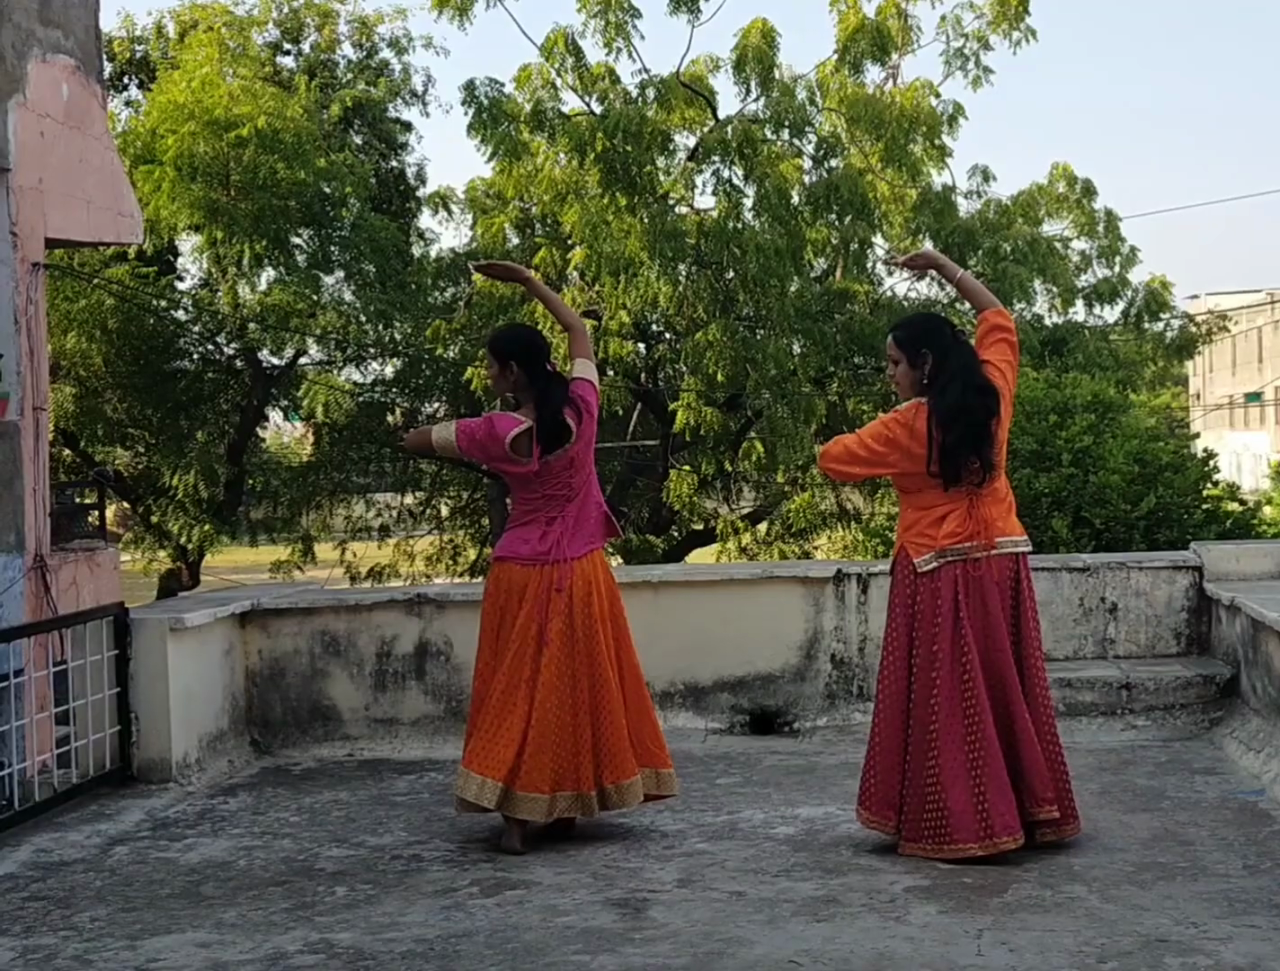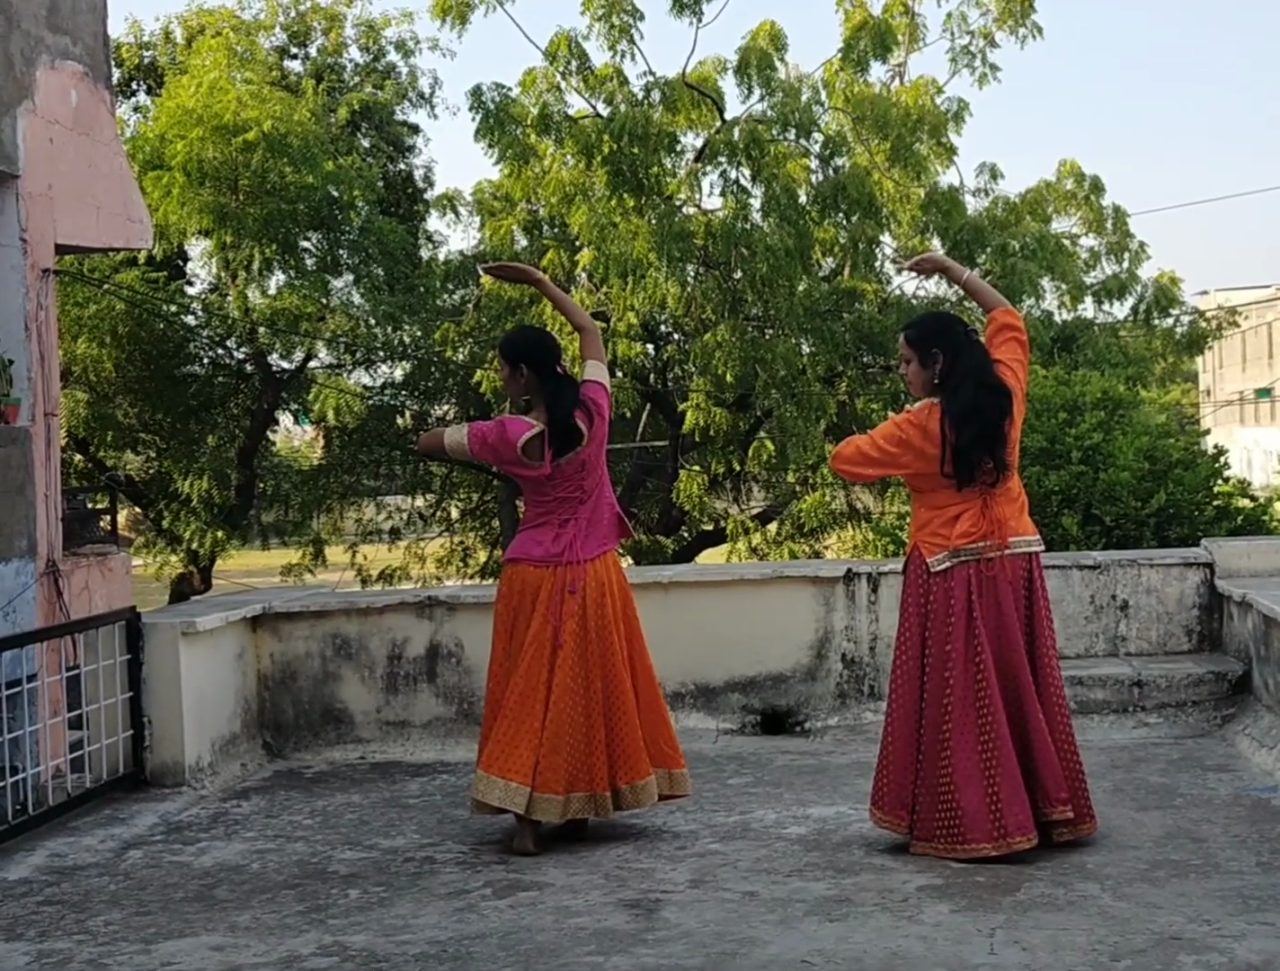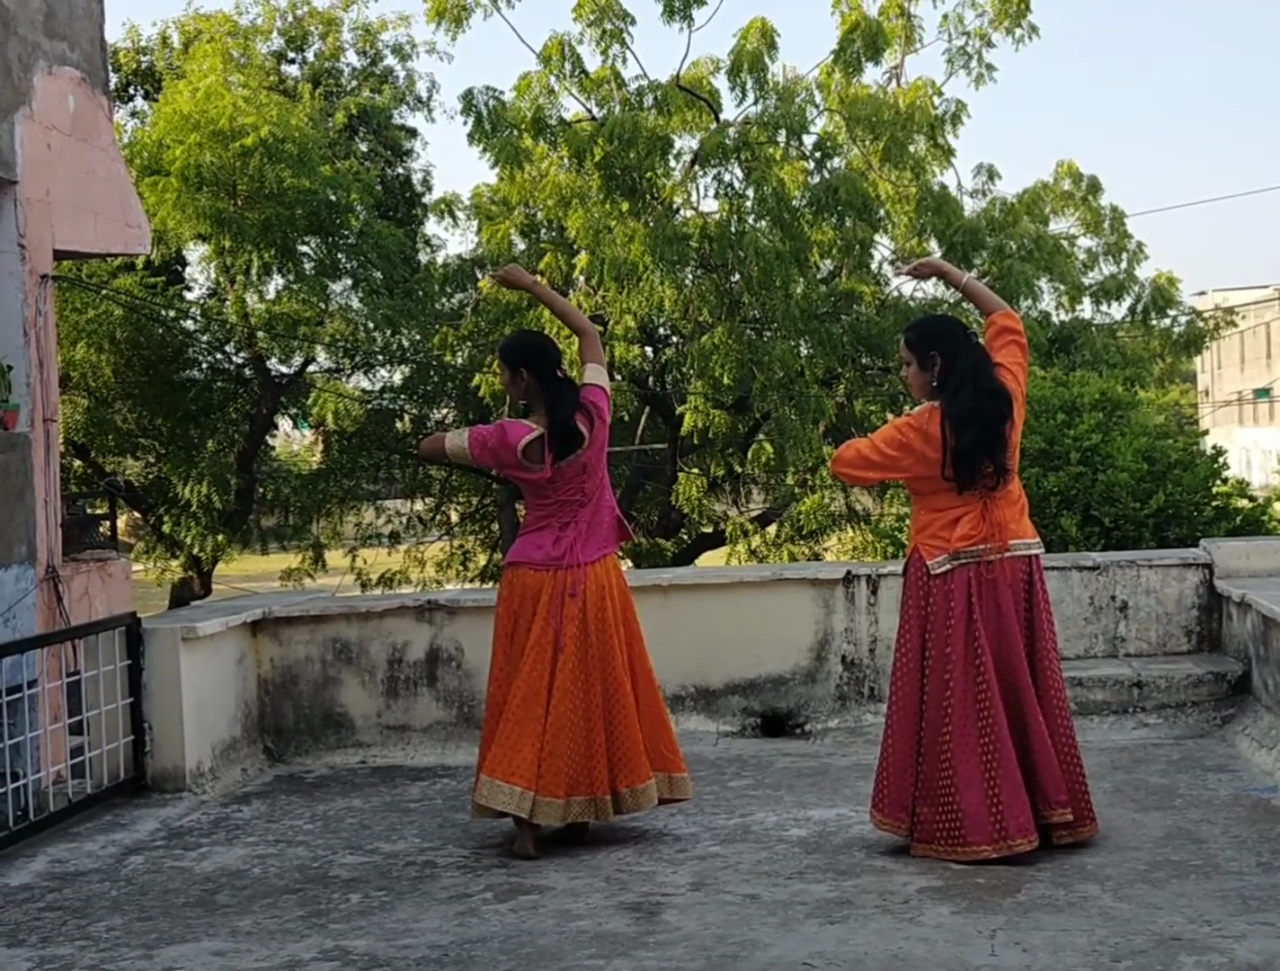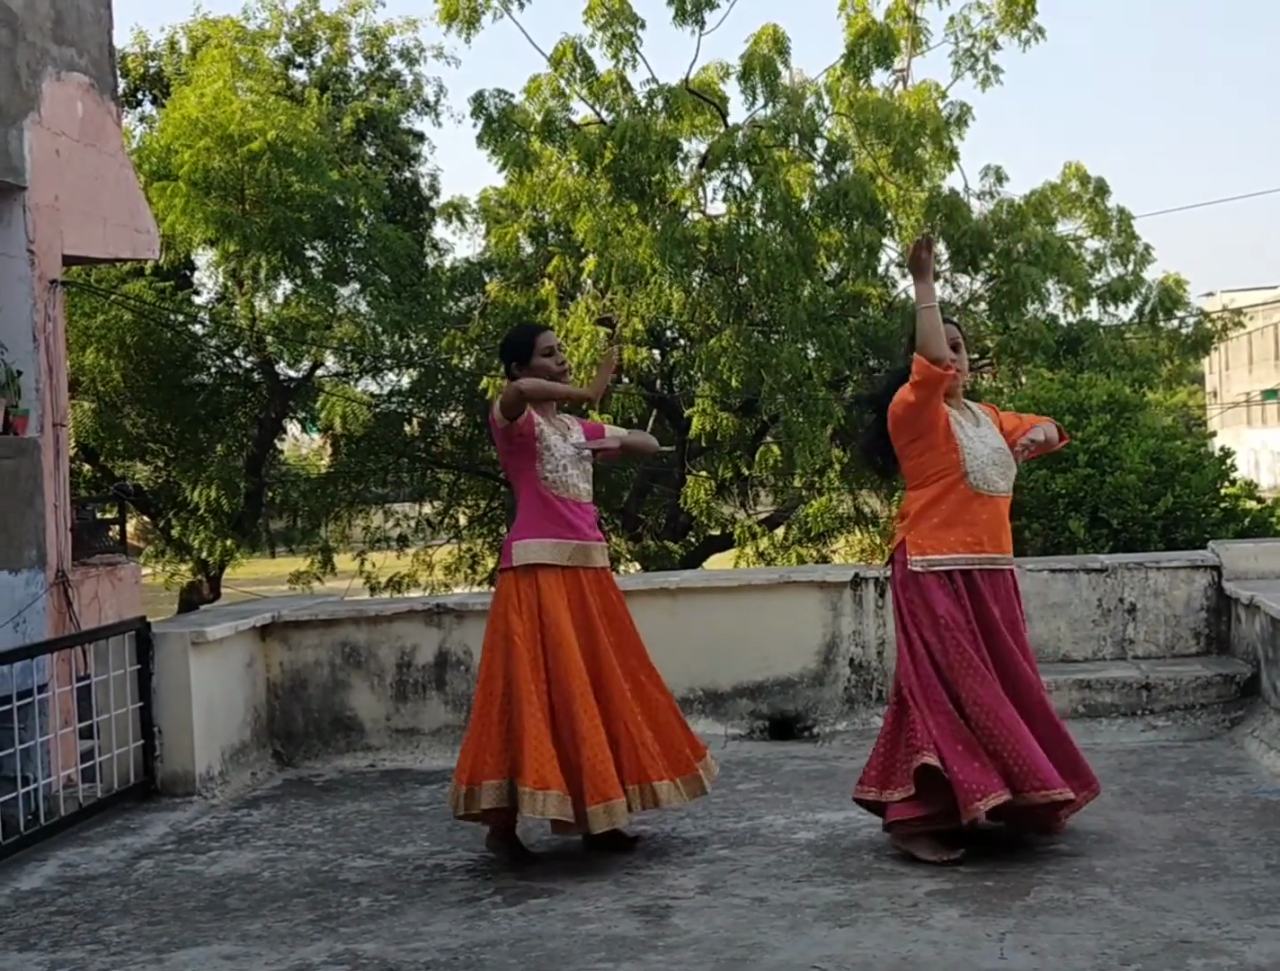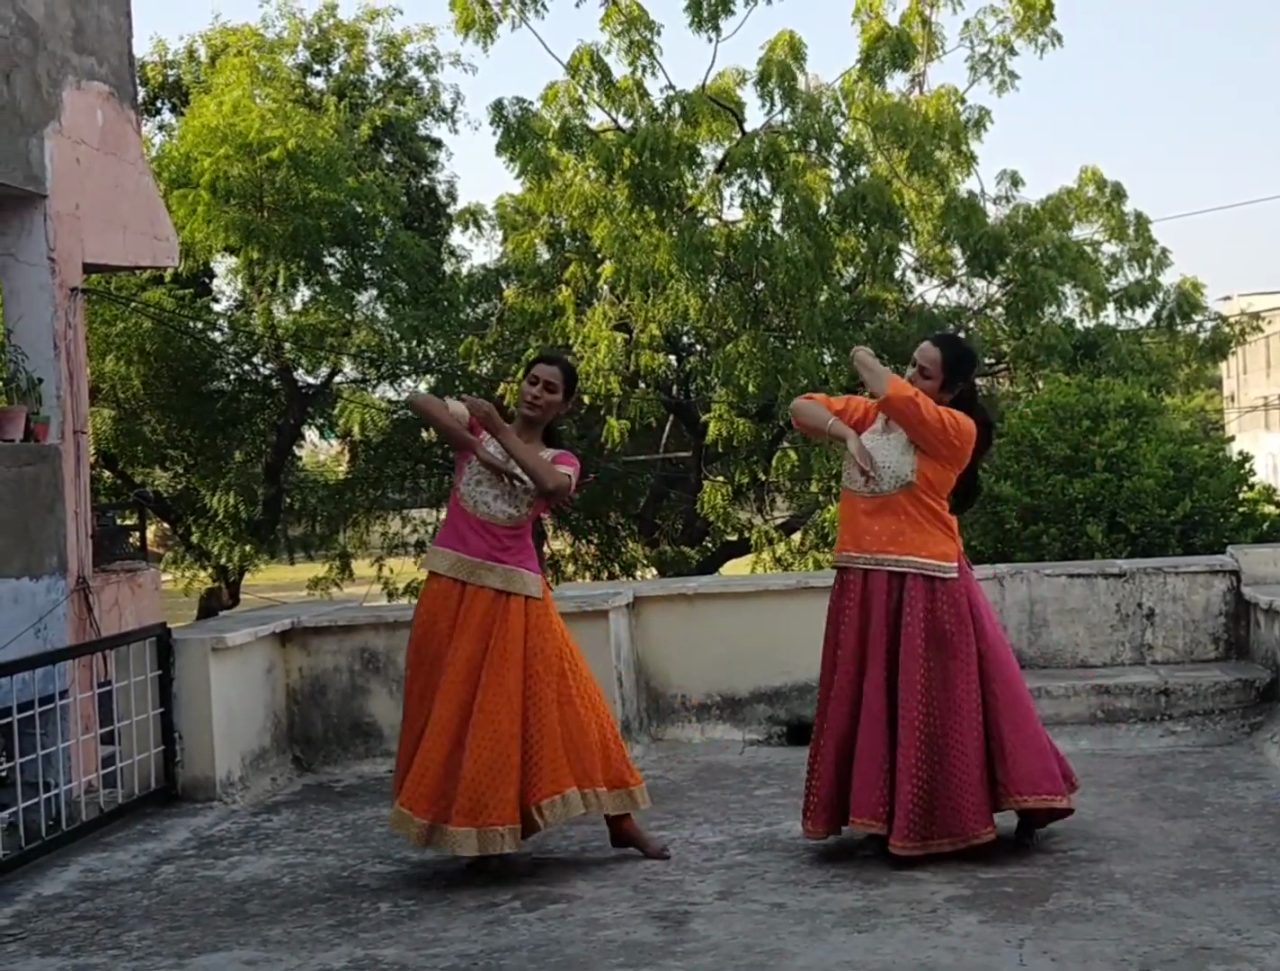
dt=1s
person 1, frame 1
left shoulder: (908, 425)
right shoulder: (993, 396)
left elbow: (831, 458)
right elbow: (997, 320)
left wrist: (875, 443)
right wrist: (944, 266)
left hip: (939, 574)
right hip: (1000, 562)
left knee: (948, 700)
right knee: (1007, 688)
left ankle: (958, 823)
right ankle: (1030, 809)
person 1, frame 2
left shoulder: (919, 426)
right shoulder: (1005, 395)
left elbow: (844, 458)
right elbow: (1007, 319)
left wrist: (886, 441)
right wrist: (951, 269)
left hip: (950, 575)
right hip: (1012, 560)
left knee: (958, 701)
right knee: (1020, 689)
left ankle: (970, 824)
right ankle: (1045, 808)
person 1, frame 3
left shoulder: (919, 430)
right shoulder: (1005, 397)
left elbow: (844, 462)
right elbow: (1006, 320)
left wrist: (889, 445)
right wrist: (949, 274)
left hip: (950, 576)
right hip: (1012, 563)
left knee: (958, 701)
right knee: (1019, 690)
left ankle: (965, 826)
right ankle: (1042, 811)
person 1, frame 4
left shoulder: (982, 415)
right shoulder: (913, 411)
left elbow: (1041, 428)
right elbow: (933, 362)
left wrist: (1041, 434)
right wrist: (924, 284)
left hip: (984, 575)
right hip: (935, 574)
left knee: (987, 687)
right knee: (952, 686)
left ankle: (948, 807)
right ankle: (914, 817)
person 1, frame 5
left shoulder: (955, 428)
right shoulder: (872, 414)
left elbow: (897, 396)
right elbow: (802, 408)
left wrist: (868, 364)
right wrist: (847, 432)
left hip: (926, 579)
right hip: (863, 579)
left knee: (942, 697)
right knee: (869, 697)
right ankle: (879, 811)
person 2, frame 1
left shoulder: (497, 432)
right shoulder: (580, 409)
left elbow: (413, 442)
right elbow: (579, 331)
right wrist: (529, 280)
left hip: (524, 576)
right hip: (581, 573)
left knee: (520, 691)
right knee: (579, 686)
left ankle: (517, 816)
right ankle: (566, 807)
person 2, frame 2
left shoulder: (509, 435)
right shoulder: (591, 411)
left elbow: (427, 443)
right elbow: (590, 331)
right wrist: (538, 280)
left hip: (536, 578)
right hip: (593, 574)
left knee: (533, 693)
right knee: (591, 688)
left ankle: (529, 817)
right ankle: (579, 808)
person 2, frame 3
left shoulder: (510, 439)
right shoulder: (593, 413)
left elbow: (429, 447)
right elbow: (590, 335)
right wrist: (535, 286)
left hip: (536, 579)
right hip: (593, 576)
left knee: (534, 694)
right knee: (591, 691)
left ankle: (528, 815)
right ankle: (579, 808)
person 2, frame 4
left shoulder: (577, 427)
right shoulder: (511, 417)
left elbow: (648, 444)
right elbow: (518, 389)
left wrist: (614, 441)
right wrist: (584, 392)
left hip: (587, 570)
right hip: (537, 569)
left knee: (604, 690)
right knee: (537, 692)
left ankle: (597, 817)
right ankle: (502, 824)
person 2, frame 5
left shoulder: (561, 461)
right shoulder: (478, 429)
left elbow: (551, 486)
right elbow: (419, 402)
left wrist: (498, 430)
right wrist: (478, 449)
left hip: (516, 594)
right hip: (453, 584)
left knee: (557, 703)
right knee: (459, 709)
left ankle: (621, 824)
right ankle: (478, 832)
